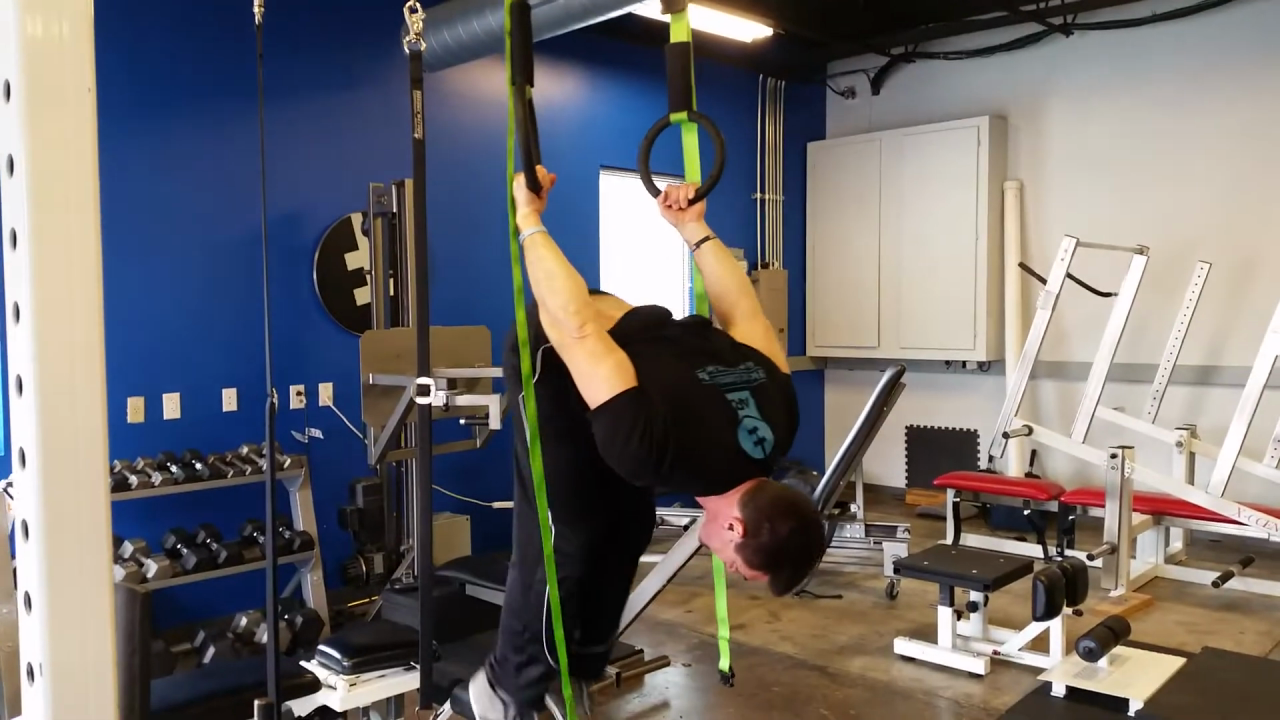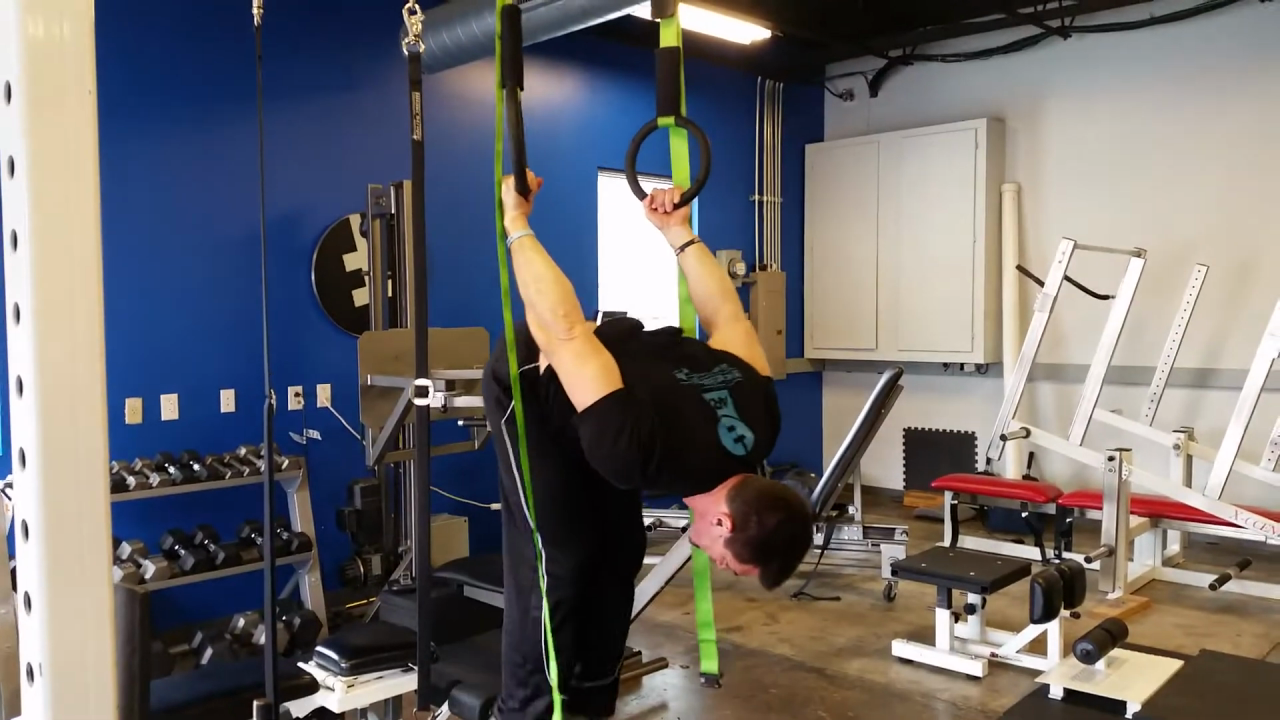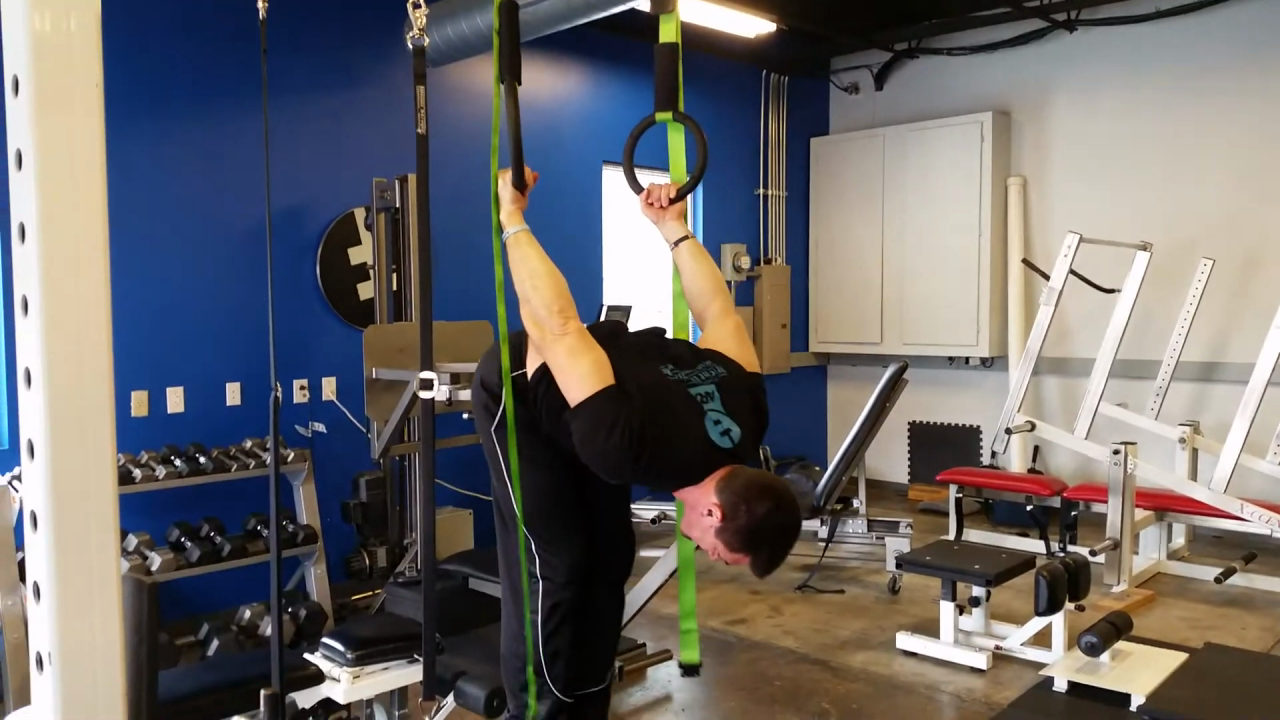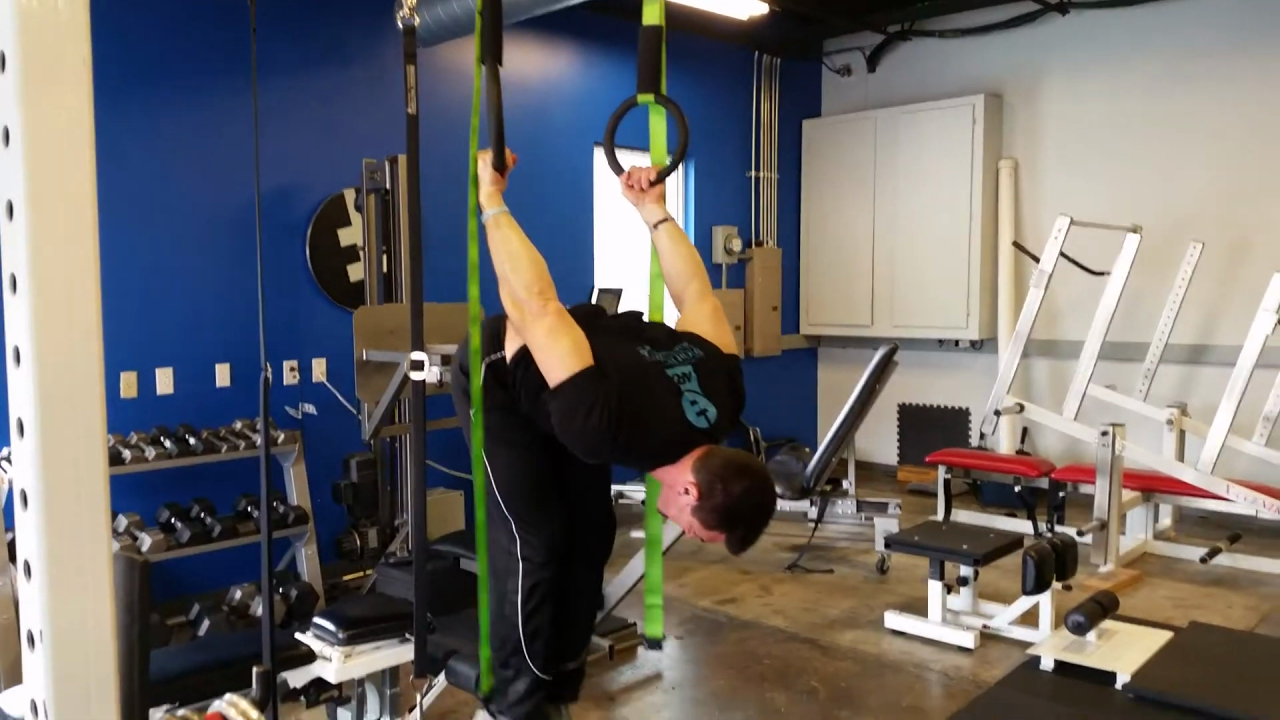
dt=0.2s
person 1, frame 1
left shoulder: (775, 420)
right shoulder: (657, 446)
left elbow: (744, 316)
right elbow: (575, 333)
left wrist: (695, 230)
right wrist: (530, 221)
left hip: (620, 330)
right hip: (553, 356)
left knee: (628, 527)
right knee: (566, 536)
left ankle: (576, 669)
person 1, frame 2
left shoulder: (756, 423)
right shoulder: (640, 446)
left elbow: (728, 320)
right elbow: (560, 333)
left wrist: (680, 234)
right wrist: (517, 225)
left hip: (593, 360)
right hip: (530, 381)
left knee: (618, 552)
right knee: (558, 560)
person 1, frame 3
left shoulder: (744, 418)
right shoulder: (632, 440)
left elbow: (718, 316)
right elbow: (554, 329)
left wrist: (674, 231)
right wrist: (513, 221)
left hip: (572, 395)
right hip: (520, 389)
left knee: (609, 557)
right knee: (552, 566)
person 1, frame 4
left shoulder: (720, 398)
right shoulder: (606, 422)
left elbow: (698, 299)
right elbow: (532, 311)
left wrist: (655, 213)
right wrist: (492, 204)
left hip: (549, 372)
right hip: (499, 374)
left knee: (589, 534)
right knee: (532, 546)
